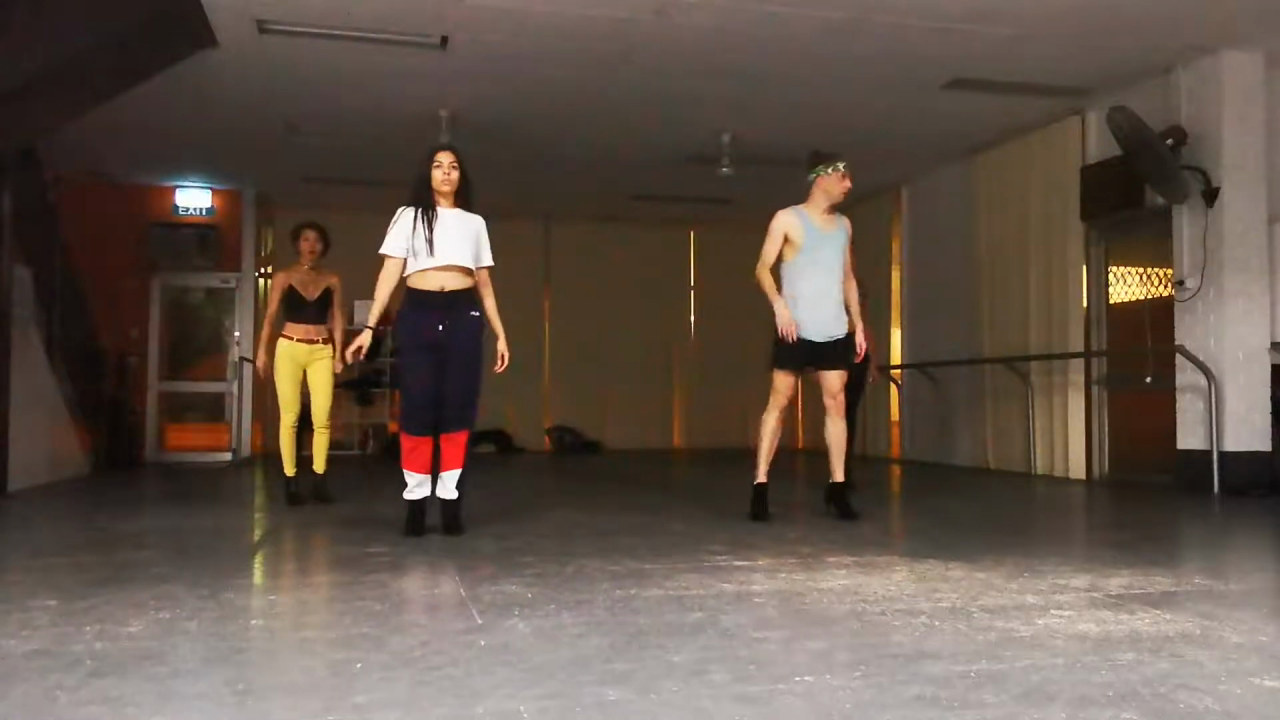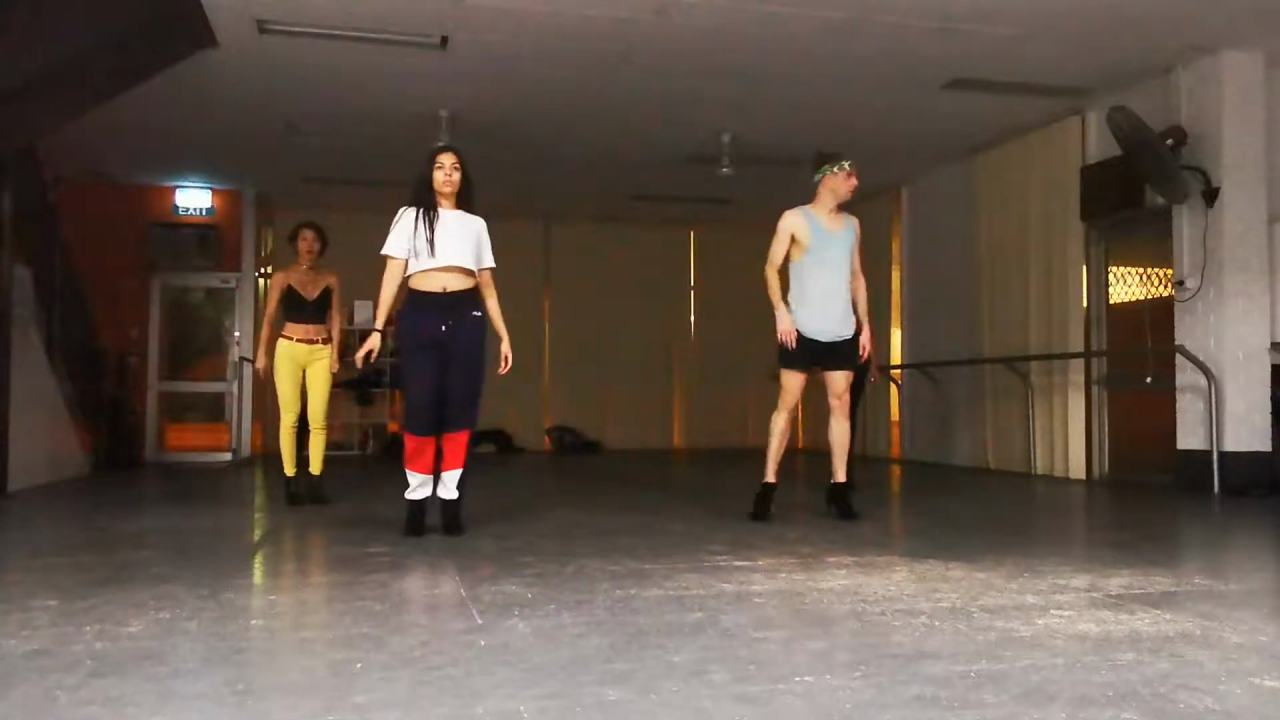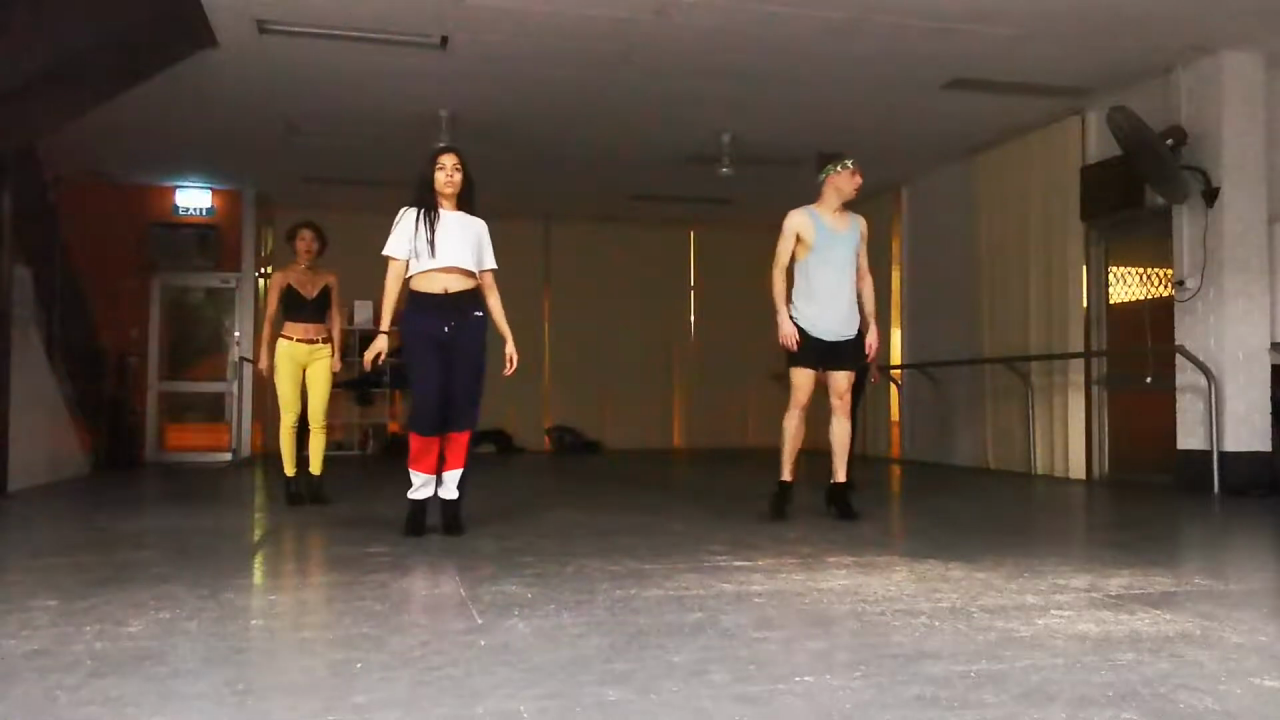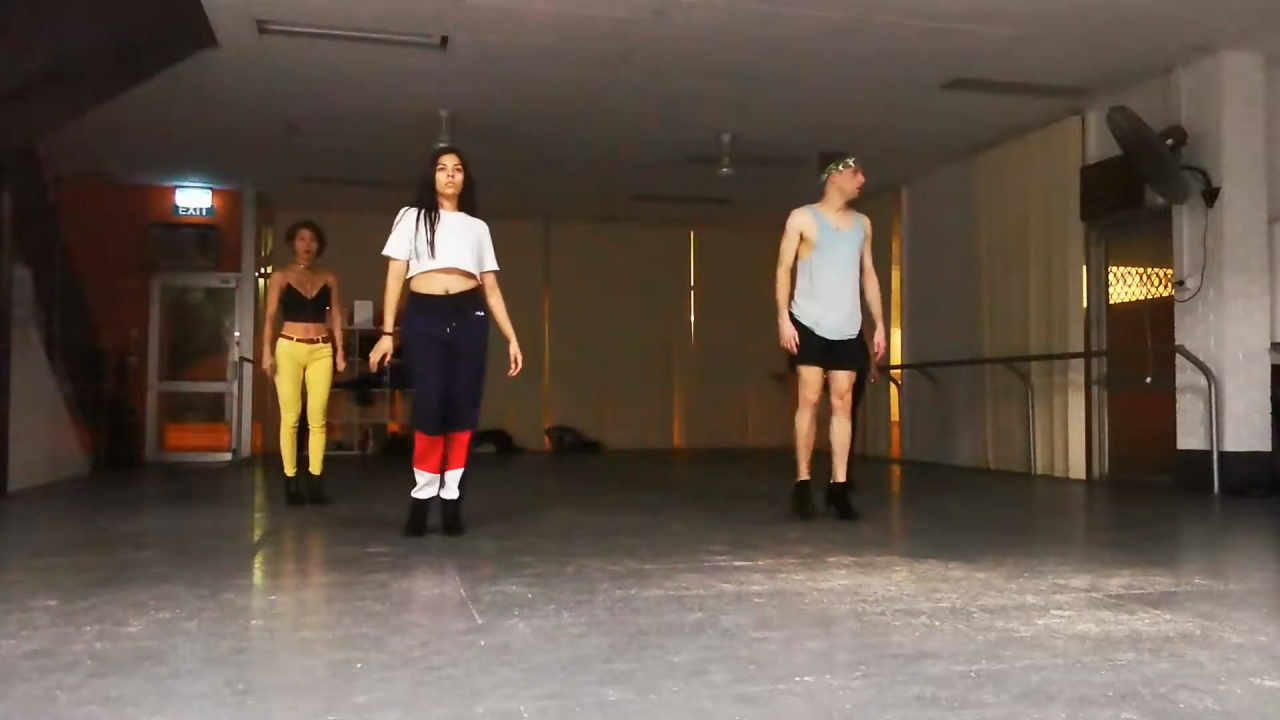
dt=0.1s
person 1, frame 1
left shoulder: (475, 223)
right shoulder: (409, 216)
left elbow: (485, 283)
right elbow: (389, 272)
left wrist: (501, 334)
right wrist: (369, 327)
left hip: (463, 315)
right hip: (418, 314)
left knee: (458, 406)
right knee: (417, 405)
left ankle: (449, 498)
right ankle: (416, 498)
person 1, frame 2
left shoulder: (476, 225)
right shoulder: (410, 216)
left elbow: (487, 284)
right elbow: (392, 274)
left wrist: (504, 335)
right wrist: (377, 329)
left hip: (466, 316)
right hip: (420, 315)
left knee: (460, 407)
right knee: (421, 405)
left ankle: (450, 498)
right ankle: (417, 498)
person 1, frame 3
left shoulder: (477, 226)
right shoulder: (411, 217)
left elbow: (489, 285)
right elbow: (395, 275)
left wrist: (508, 337)
right wrist: (383, 331)
left hip: (467, 317)
right hip: (422, 316)
left knee: (462, 408)
right knee: (426, 405)
left ankle: (450, 498)
right ankle: (419, 498)
person 1, frame 4
left shoulder: (478, 228)
right shoulder: (412, 217)
left elbow: (491, 287)
right elbow: (394, 276)
left wrist: (512, 338)
right wrist: (387, 332)
left hip: (469, 317)
right hip: (423, 317)
left knee: (463, 409)
right knee: (430, 405)
left ankle: (450, 498)
right ankle: (422, 496)
person 2, frame 1
left shoulder: (844, 224)
right shoulder: (787, 219)
right elbow: (763, 268)
left wrist: (858, 324)
right wrist: (779, 305)
left hip: (835, 330)
right hip: (796, 329)
left knee: (836, 404)
right knee: (778, 402)
left ankle: (837, 486)
right ankle: (761, 484)
person 2, frame 2
left shoulder: (852, 225)
right shoulder: (794, 220)
left elbow: (857, 277)
right elbow: (771, 269)
left wrist: (865, 324)
right wrist: (782, 313)
left hip: (842, 330)
right hip: (803, 328)
left knee: (840, 404)
right knee: (787, 404)
left ankle: (838, 487)
right ankle: (768, 484)
person 2, frame 3
left shoulder: (858, 224)
right shoulder: (799, 219)
left elbow: (864, 276)
right elbow: (779, 269)
left wrist: (872, 325)
right wrist: (782, 316)
left hip: (846, 330)
right hip: (807, 326)
left knee: (842, 404)
right knee: (799, 401)
left ankle: (838, 487)
right ankle: (785, 482)
person 2, frame 4
left shoulder: (862, 224)
right shoulder: (802, 218)
left elbow: (868, 275)
right elbow: (784, 270)
left wrist: (879, 324)
right wrist: (784, 318)
left hip: (848, 328)
right hip: (809, 324)
left knee: (843, 403)
right knee: (809, 401)
left ankle: (838, 486)
right ankle: (802, 482)
person 3, frame 1
left shoulder: (332, 280)
right shoulder: (283, 277)
left elbow: (337, 319)
right elbow: (270, 315)
left wrist: (339, 354)
right wrist: (262, 350)
left hip: (321, 352)
right hip: (289, 349)
left knee: (322, 418)
right knee: (289, 417)
left ankle: (319, 478)
right ankle: (291, 480)
person 3, frame 2
left shoulder: (330, 280)
right shoulder: (282, 277)
left elbow: (335, 319)
right elbow: (269, 316)
left wrist: (336, 353)
right wrist: (261, 351)
left hip: (320, 351)
right hip: (289, 349)
left knee: (318, 419)
right knee: (290, 417)
left ankle: (315, 480)
right ankle: (291, 480)
person 3, frame 3
left shoulder: (329, 279)
right shoulder: (281, 277)
left elbow: (335, 318)
right elbow: (270, 316)
left wrist: (337, 352)
right wrist: (264, 351)
left hip: (321, 351)
right hip: (288, 348)
left knee: (318, 418)
right knee: (290, 417)
left ankle: (315, 480)
right ankle: (291, 480)
person 3, frame 4
left shoulder: (329, 279)
right shoulder: (280, 277)
left elbow: (335, 317)
right elbow: (270, 316)
left wrist: (340, 351)
right wrist: (267, 351)
left hip: (321, 350)
right hip: (289, 348)
left knee: (317, 418)
right knee: (290, 417)
left ankle: (315, 481)
right ankle: (291, 481)
